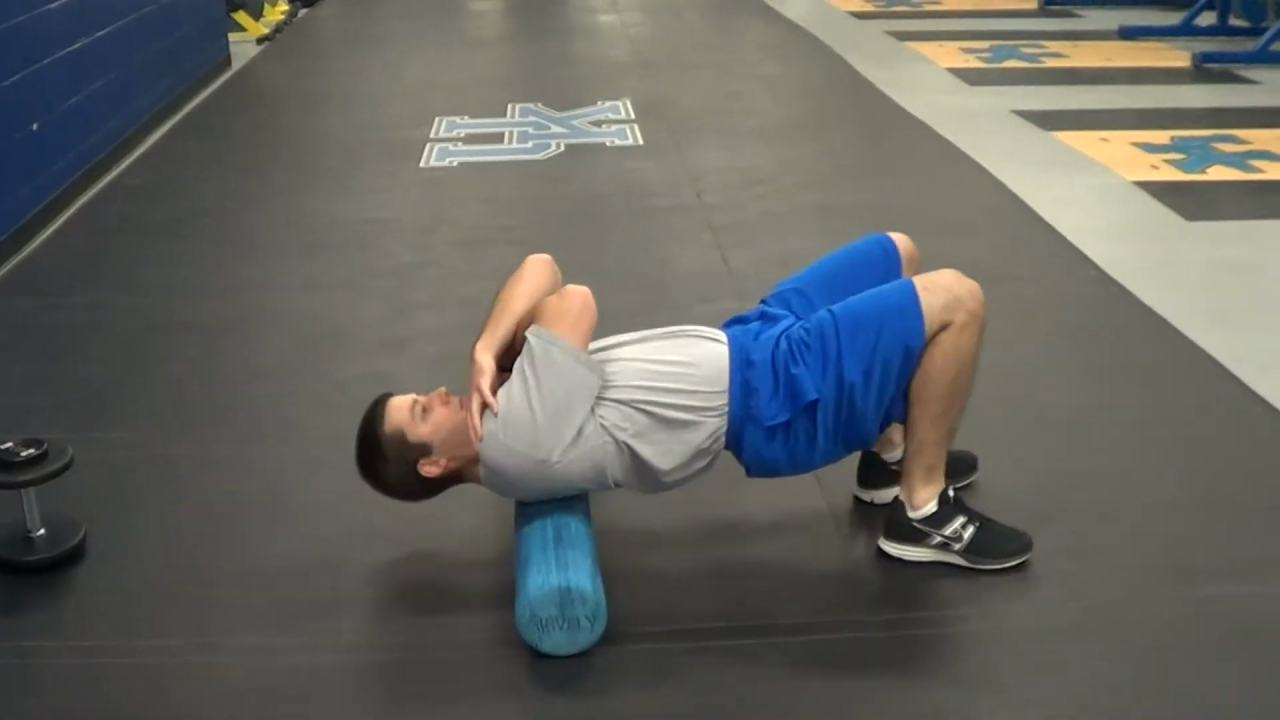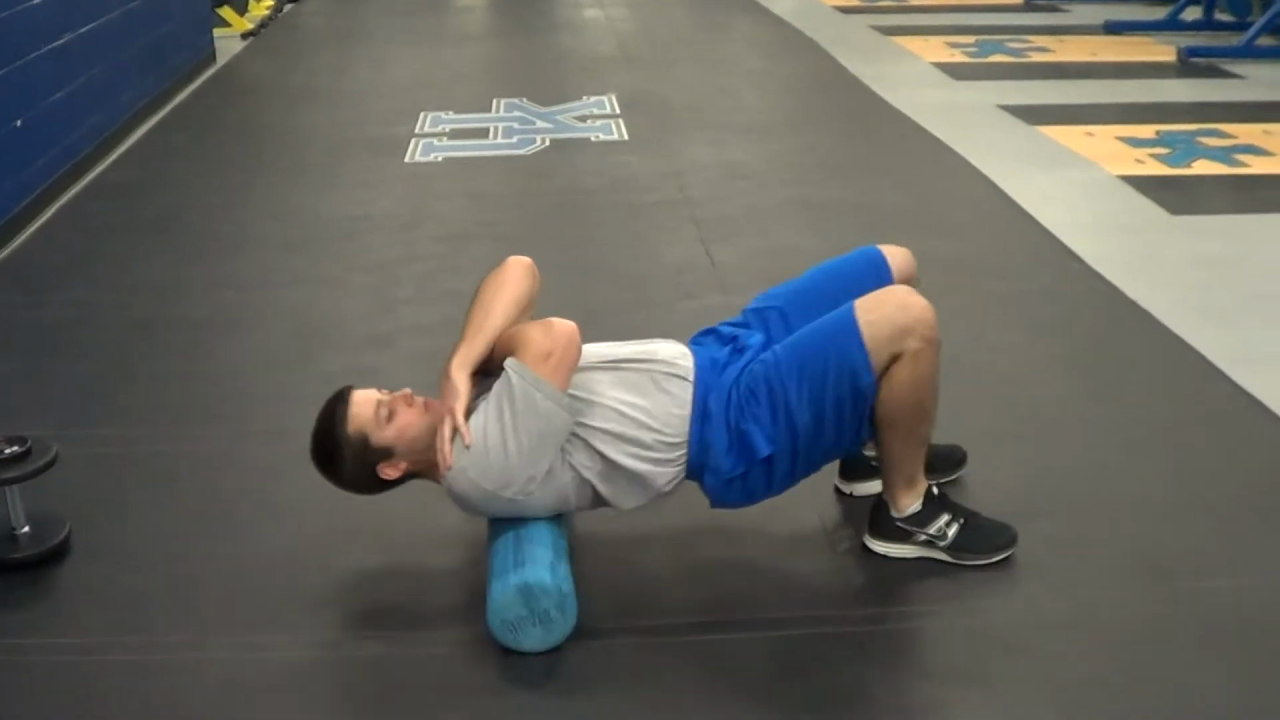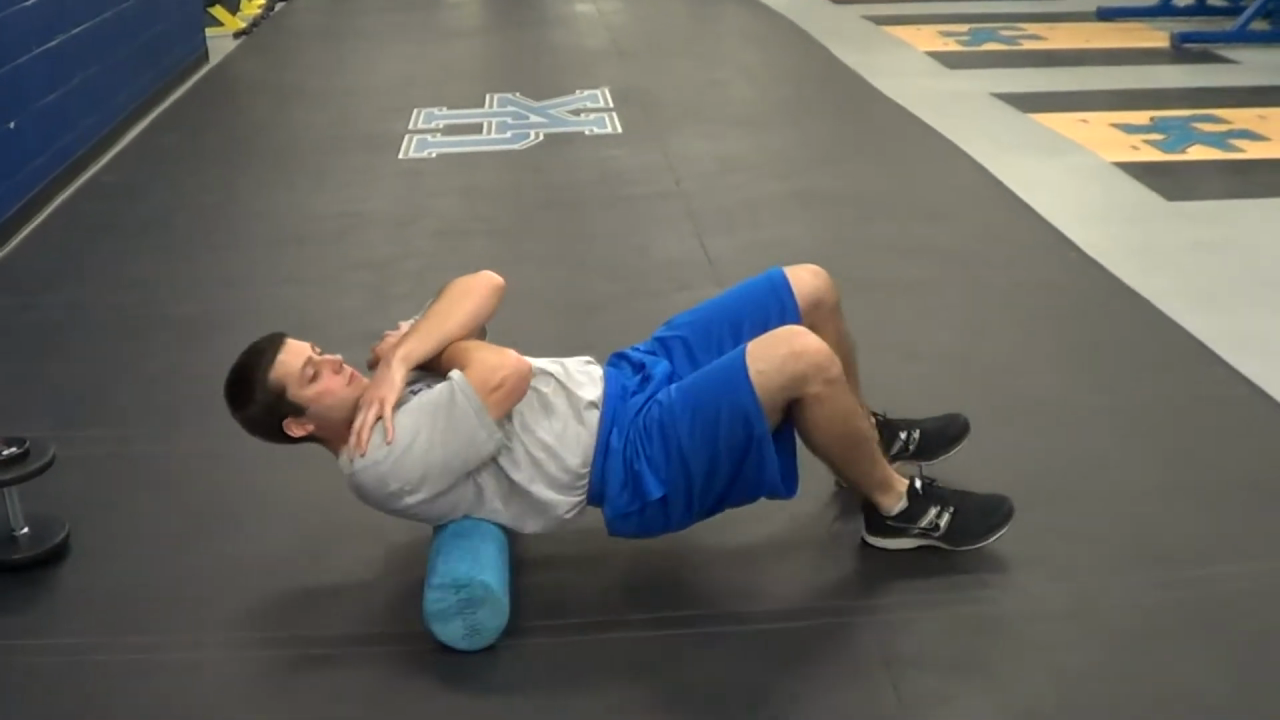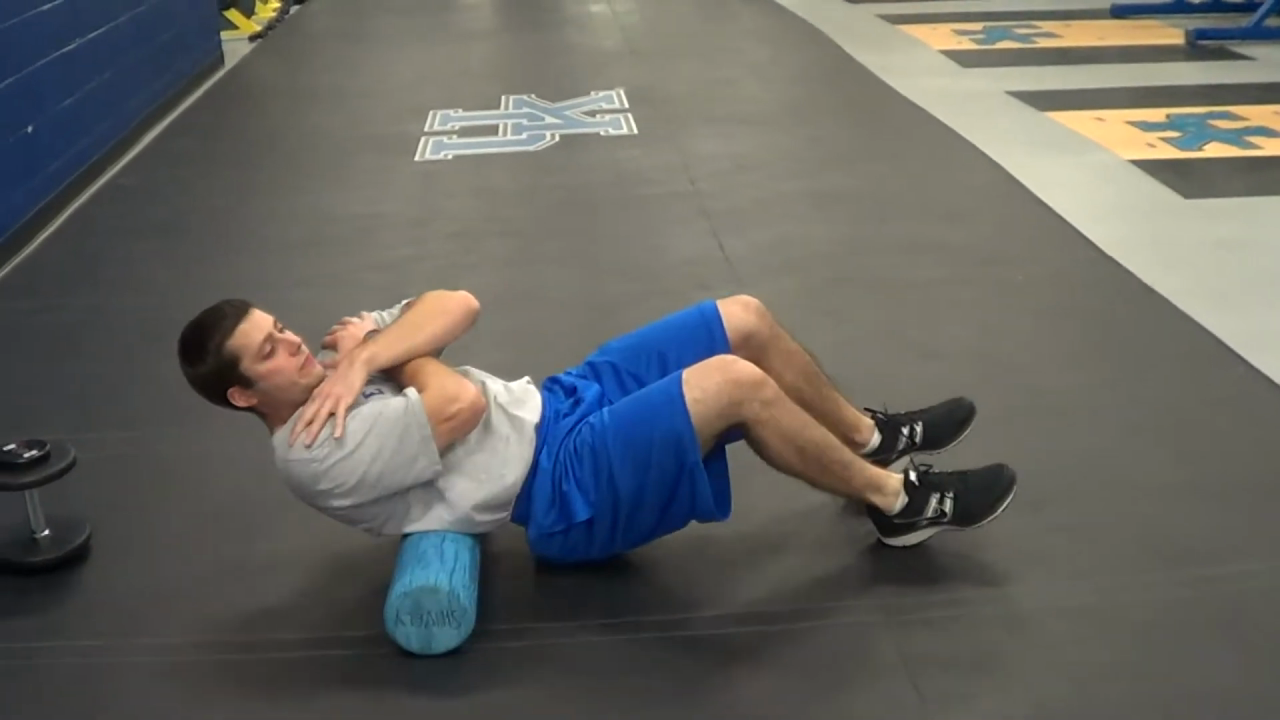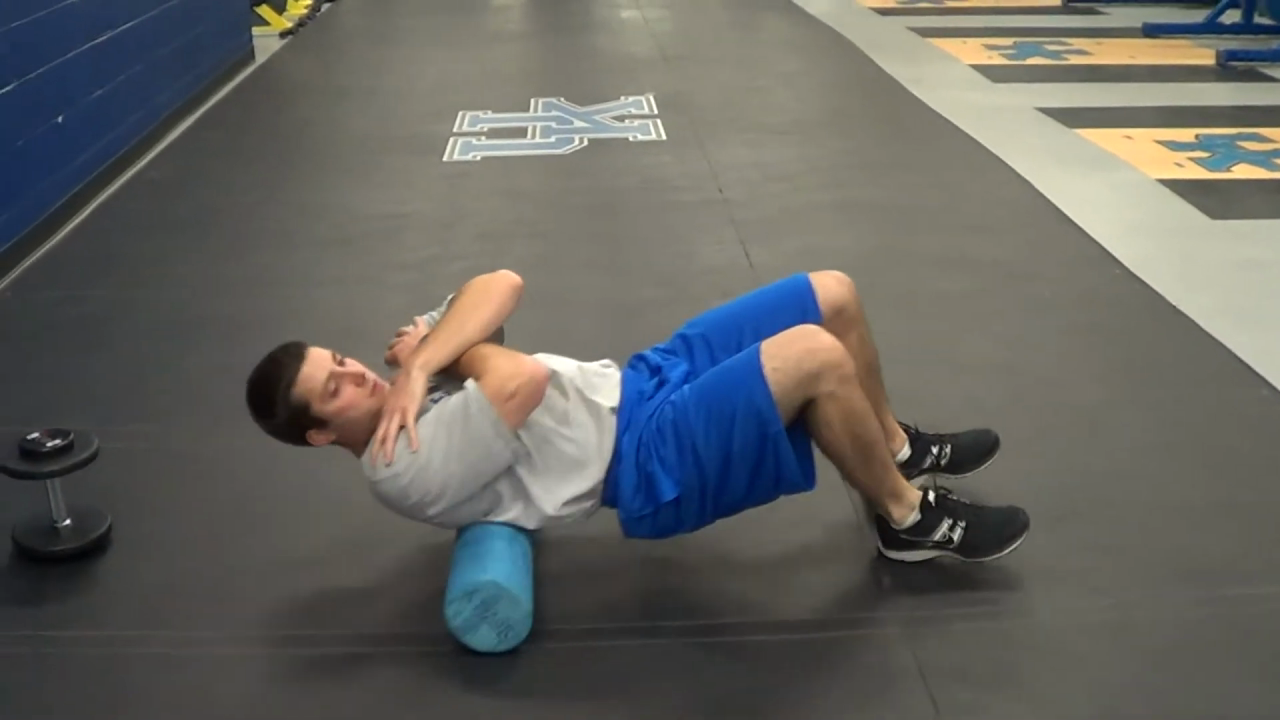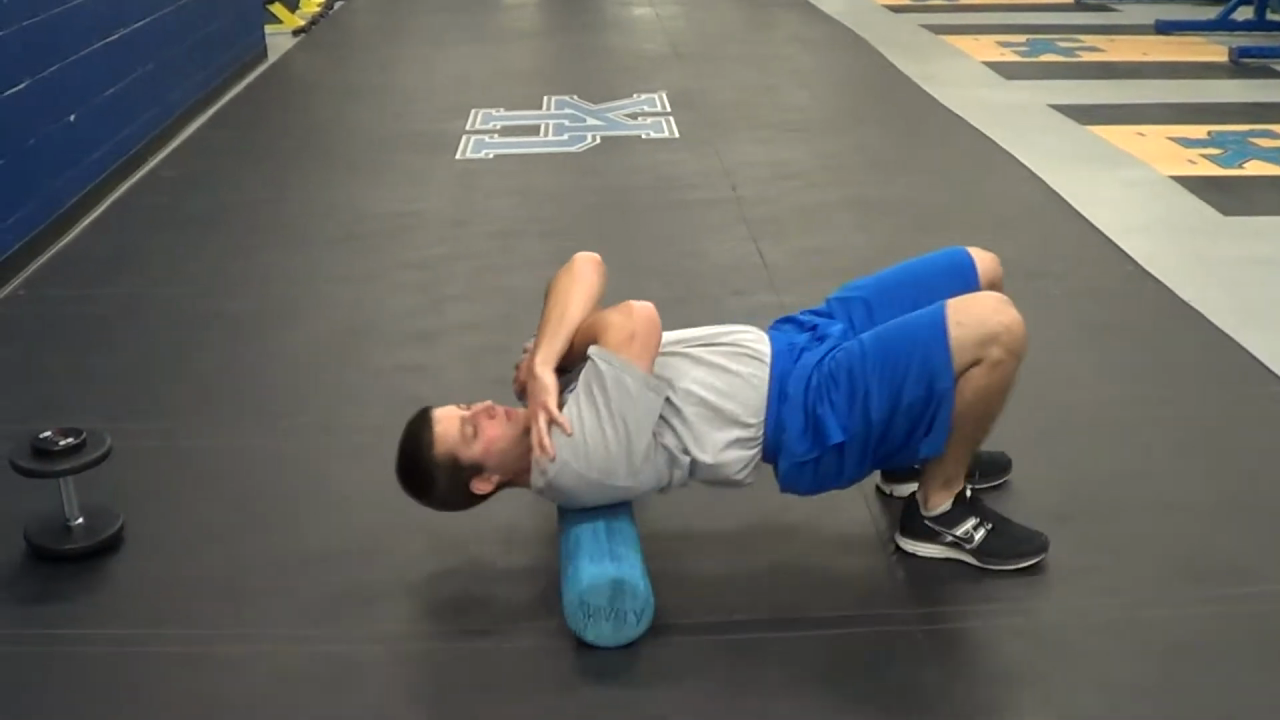
dt=0.5s
person 1, frame 1
left shoulder: (495, 414)
right shoulder: (521, 448)
left elbow: (541, 267)
right elbow: (574, 302)
left wrist: (489, 348)
right wrist: (501, 351)
left hip: (739, 347)
right hip: (764, 395)
left knee: (897, 251)
right knee: (955, 298)
left ankle: (888, 456)
right ankle: (923, 511)
person 1, frame 2
left shoulder: (468, 409)
right shoulder: (483, 472)
left elbow: (519, 269)
right elbow: (559, 342)
left wrist: (464, 362)
right wrist: (492, 346)
left hip: (707, 361)
right hip: (726, 432)
left knee: (893, 268)
right knee: (906, 320)
left ankle: (871, 454)
right ankle: (908, 513)
person 1, frame 3
left shoulder: (382, 393)
right shoulder: (384, 467)
left elbow: (487, 283)
right elbow: (508, 376)
left wrist: (405, 356)
right wrist: (435, 344)
left hip: (622, 382)
right hip: (635, 462)
left knee: (811, 289)
right knee: (802, 355)
left ankle: (867, 435)
right ankle: (897, 507)
person 1, frame 4
left shoulder: (337, 367)
right shoulder: (315, 459)
left elbow: (460, 305)
right elbow: (461, 407)
left wrist: (365, 356)
right wrist: (391, 352)
left hip: (557, 405)
right hip: (563, 488)
left knee: (745, 320)
right knee: (739, 383)
left ankle: (871, 437)
right ankle: (899, 499)
person 1, frame 5
left shoulder: (407, 384)
right shoulder: (404, 472)
left elbow: (503, 285)
right elbow: (523, 384)
left wrist: (422, 365)
right wrist: (447, 354)
left hip: (636, 386)
right hip: (648, 464)
left knee: (832, 296)
right knee: (814, 356)
left ankle: (896, 448)
right ankle: (910, 518)
person 1, frame 6
left shoulder: (543, 408)
right shoulder: (578, 466)
left elbow: (586, 263)
right elbow: (638, 323)
left wrist: (544, 359)
right wrist: (559, 353)
left hip: (792, 347)
right hip: (809, 409)
left knee: (982, 272)
right knee: (998, 326)
left ankle: (917, 456)
right ankle: (938, 511)
